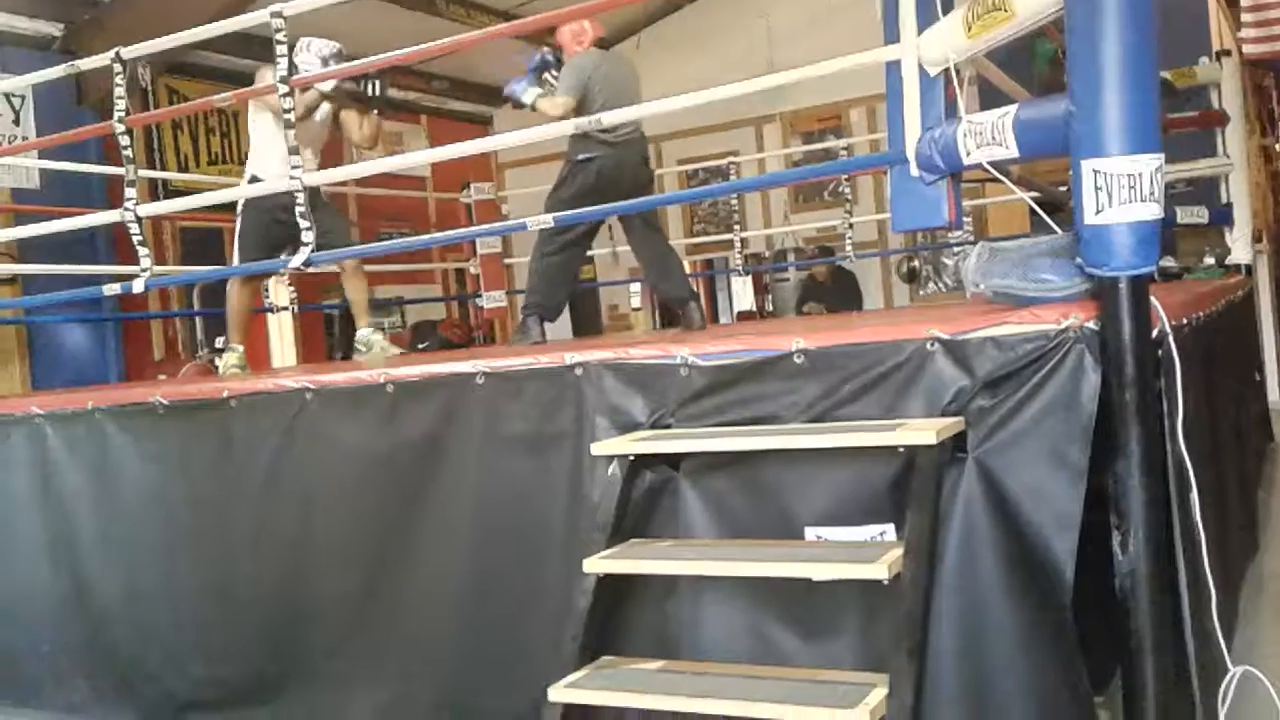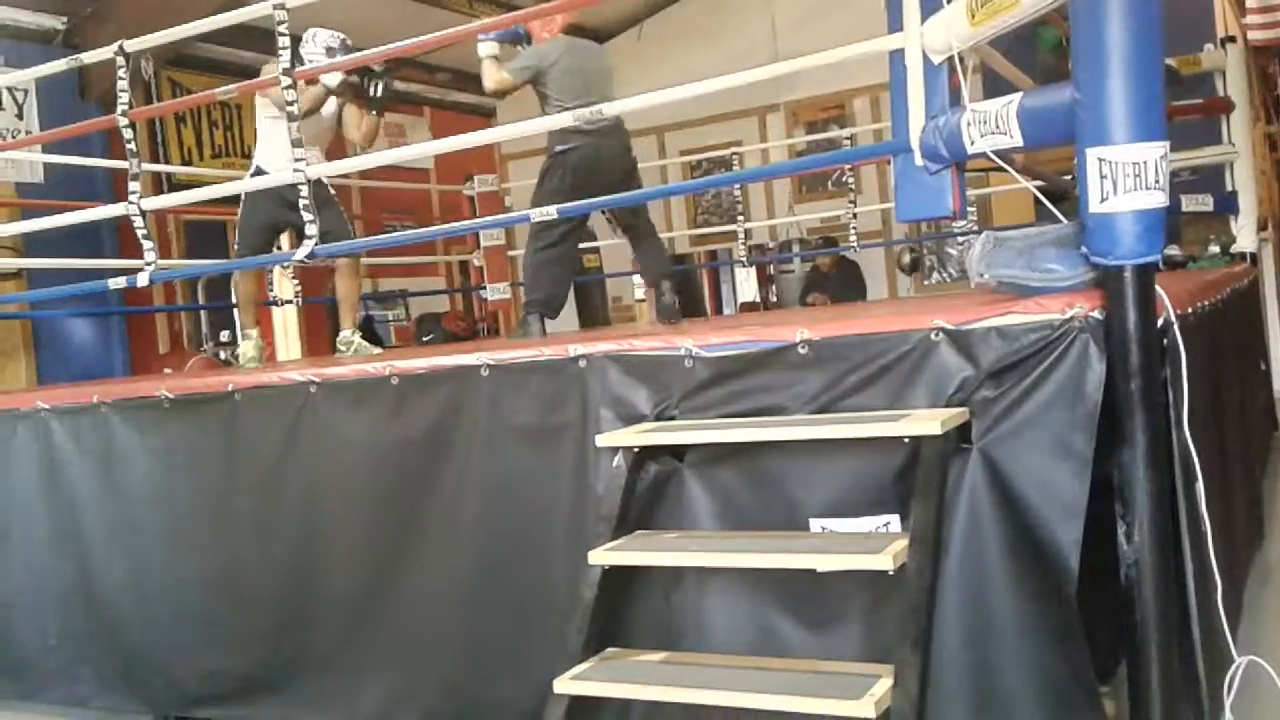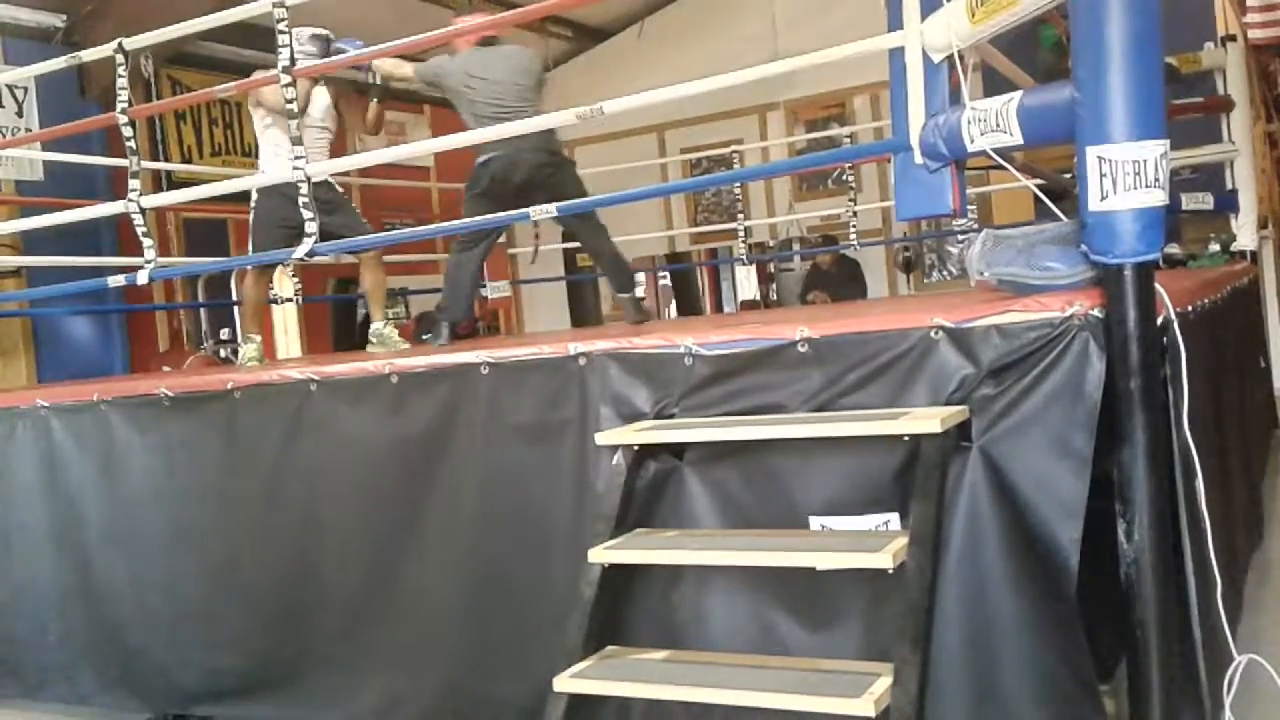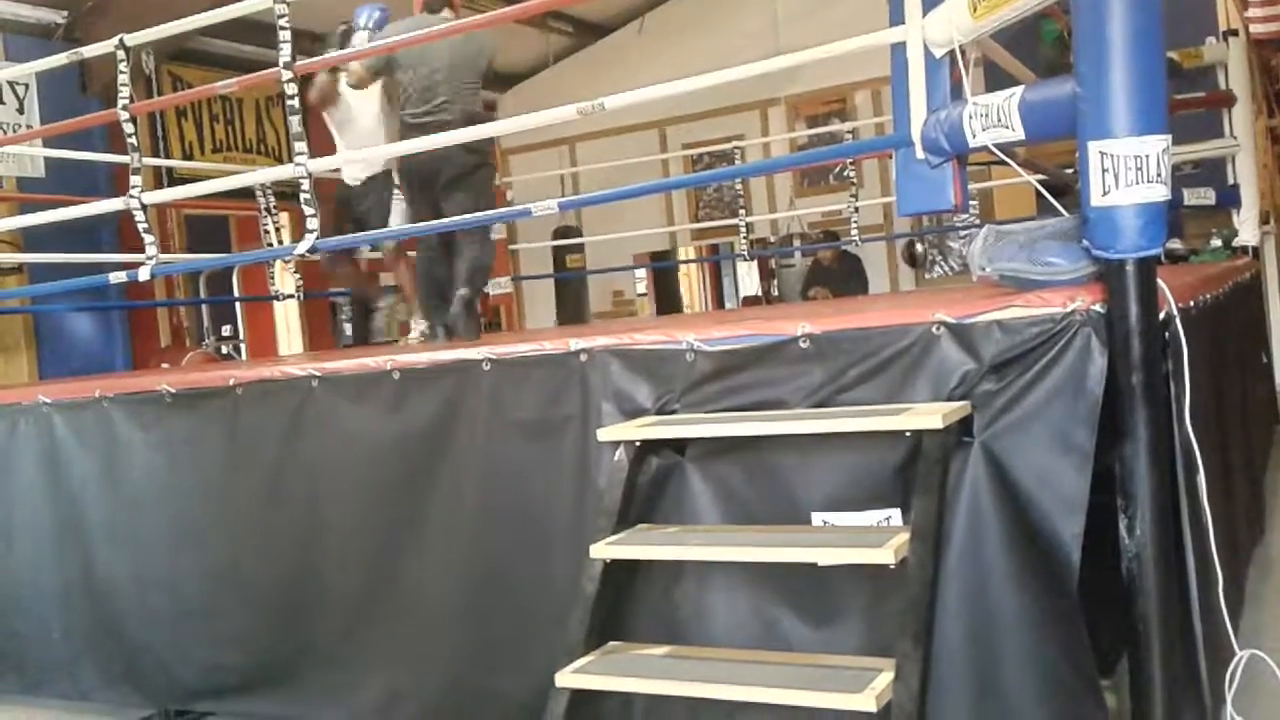
dt=0.4s
person 1, frame 1
left shoulder: (335, 98)
right shoulder: (270, 78)
left elbow: (366, 139)
right elbow: (295, 111)
left wrist: (371, 98)
right wrist: (328, 82)
left hip: (307, 194)
right hip: (264, 193)
left knee: (351, 260)
right knee: (246, 274)
left ankle: (367, 339)
right ankle: (234, 352)
person 1, frame 2
left shoulder: (342, 93)
right shoulder: (274, 73)
left elbow: (362, 138)
right elbow: (298, 107)
left wrist: (375, 100)
right wrist: (334, 76)
left hip: (312, 185)
right hip: (268, 182)
left knee: (347, 259)
right knee: (248, 260)
left ankle: (348, 338)
right ankle: (251, 339)
person 1, frame 3
left shoulder: (333, 87)
right shoulder: (265, 81)
left elbow: (370, 127)
right elbow: (293, 107)
left wrist: (373, 90)
right wrist: (314, 66)
left hip: (321, 187)
right hip: (277, 188)
left knee: (370, 251)
right knee: (260, 267)
left ankle: (380, 330)
right ankle: (251, 343)
person 1, frame 4
left shoulder: (382, 81)
right shoulder: (331, 83)
right elbow: (314, 99)
left hip: (384, 179)
right hip: (350, 183)
left knee: (391, 249)
right knee: (336, 257)
left ankle: (419, 324)
right ankle: (379, 307)
person 2, frame 1
left shoulder: (579, 64)
right shoulder: (624, 64)
left elbow: (560, 110)
left wrist: (529, 92)
right wrist: (552, 74)
left hip: (592, 162)
right hip: (632, 159)
left knee: (556, 242)
right knee: (650, 238)
left ankle: (533, 323)
right ankle: (690, 309)
person 2, frame 2
left shoulder: (543, 52)
right shoulder: (597, 51)
left elbow: (494, 84)
left wrist: (488, 46)
right wrist: (525, 45)
left hip: (572, 153)
right hip: (614, 147)
left knee: (548, 237)
right knee: (639, 226)
left ankle: (535, 319)
right ankle: (665, 290)
person 2, frame 3
left shoulder: (449, 66)
right shoulder: (525, 56)
left elbow: (398, 70)
left hip: (497, 164)
right hip: (543, 154)
left knee: (470, 246)
right knee: (588, 228)
left ankle: (446, 327)
right ankle: (627, 297)
person 2, frame 4
left shoulder: (396, 34)
right shoulder: (479, 38)
left elbow: (356, 78)
left hip: (418, 150)
right hip: (464, 146)
left knee: (433, 241)
right knee: (472, 230)
left ankle: (440, 325)
right ankle: (464, 295)
